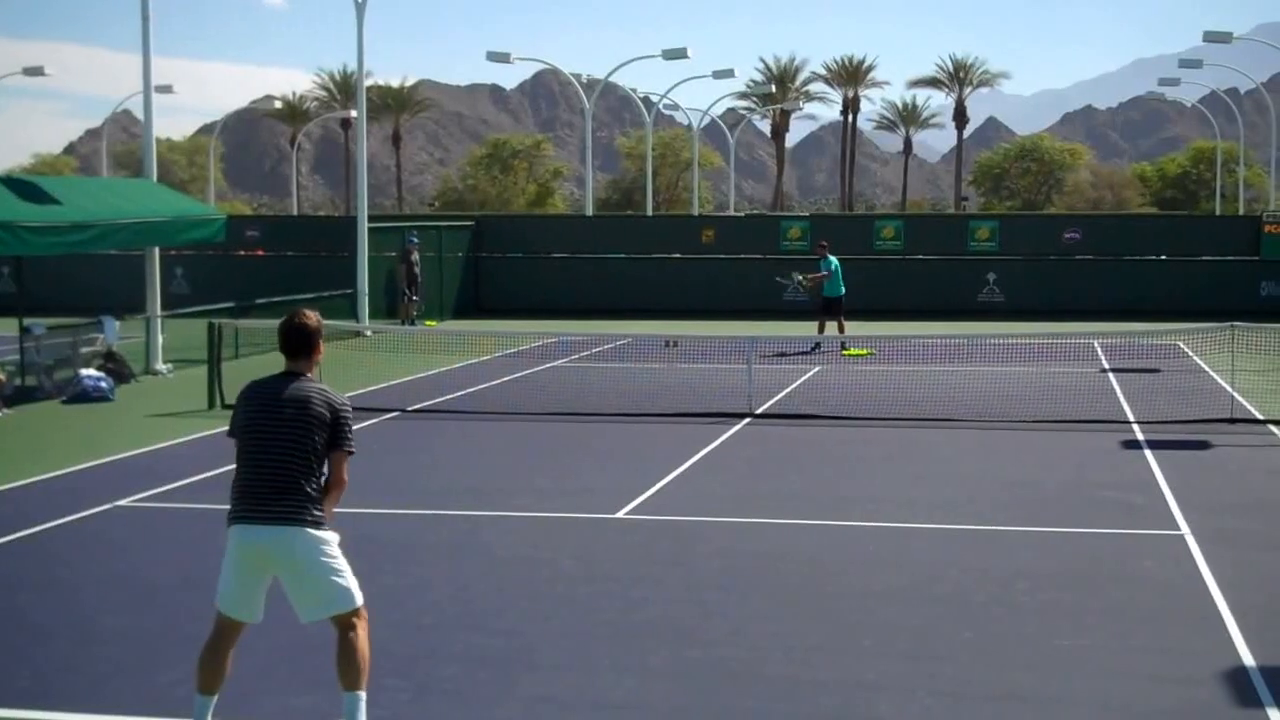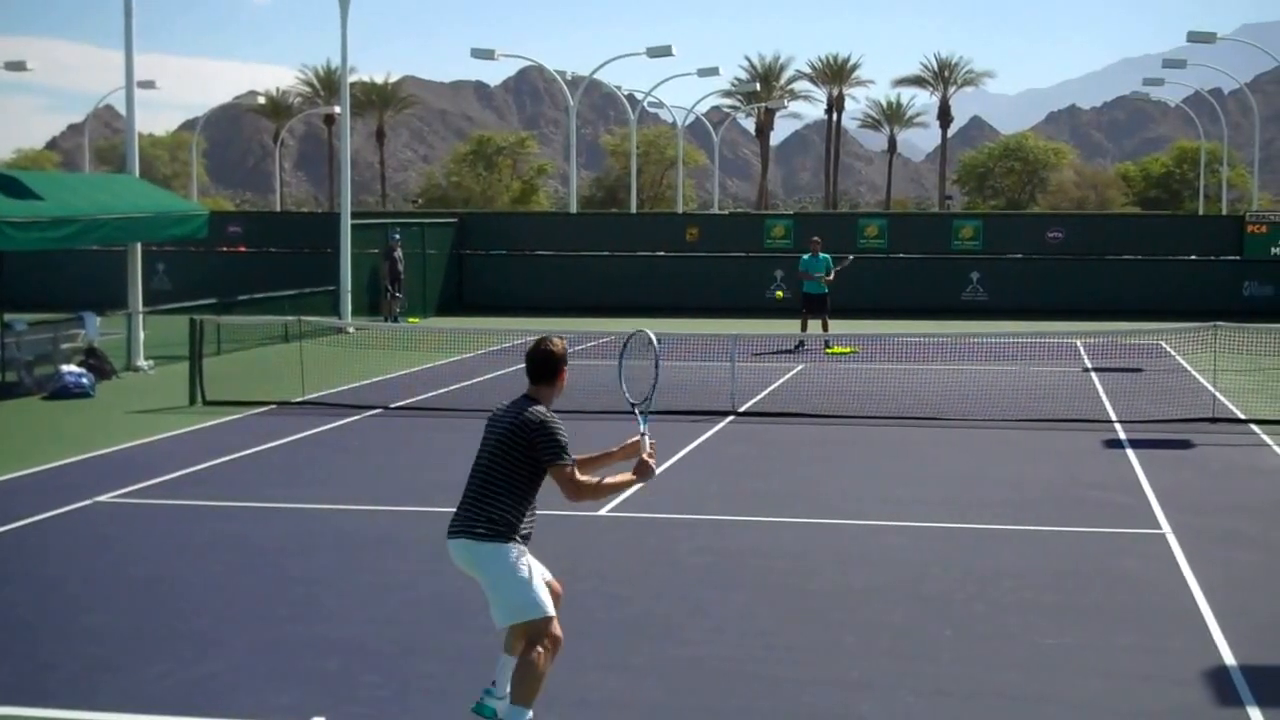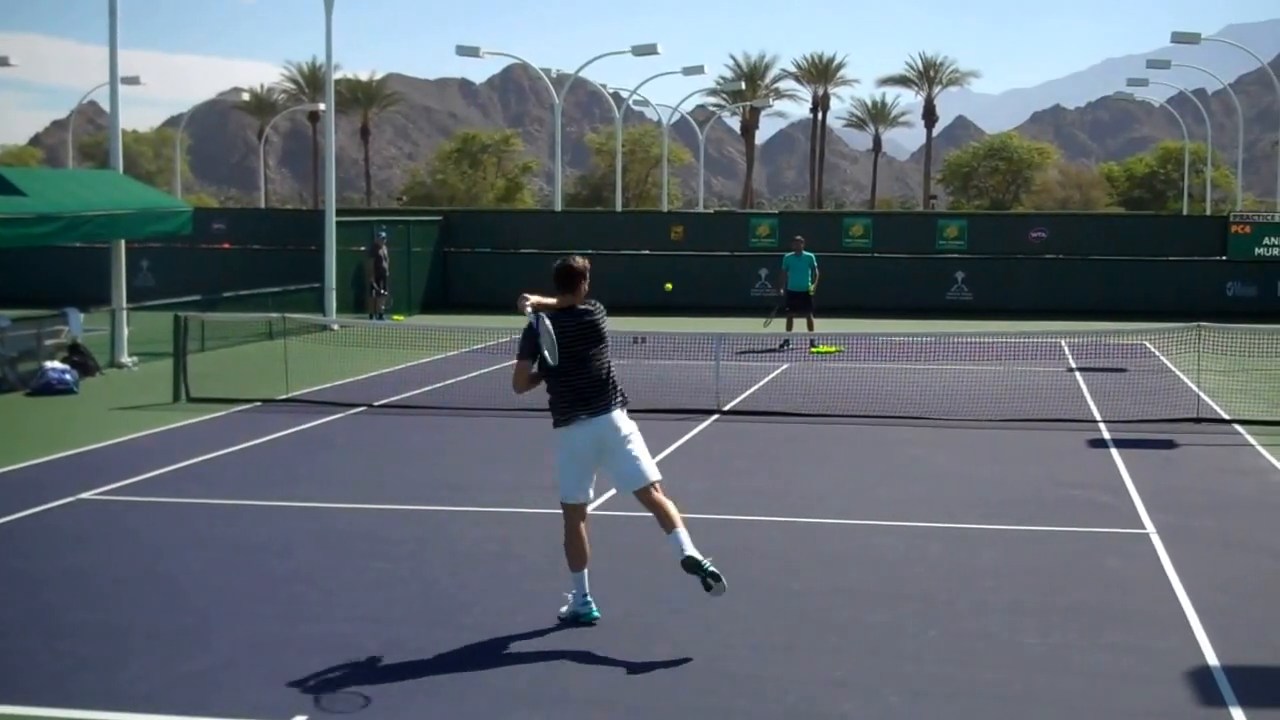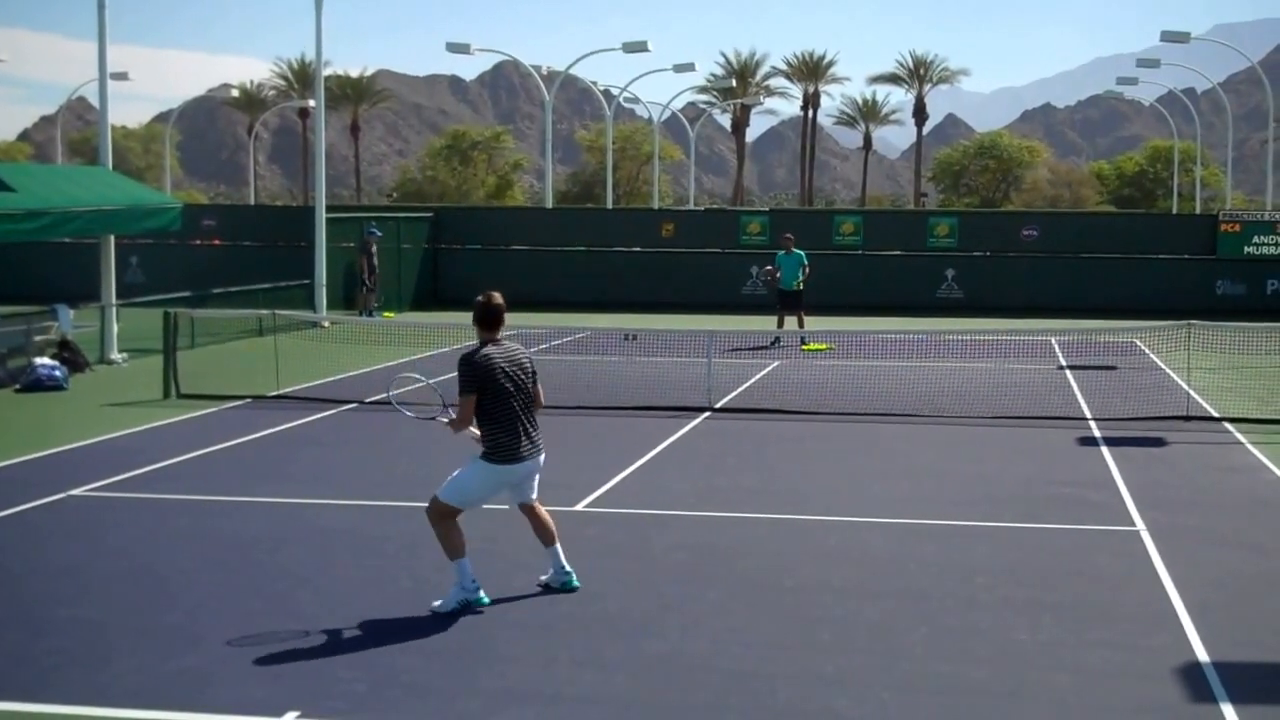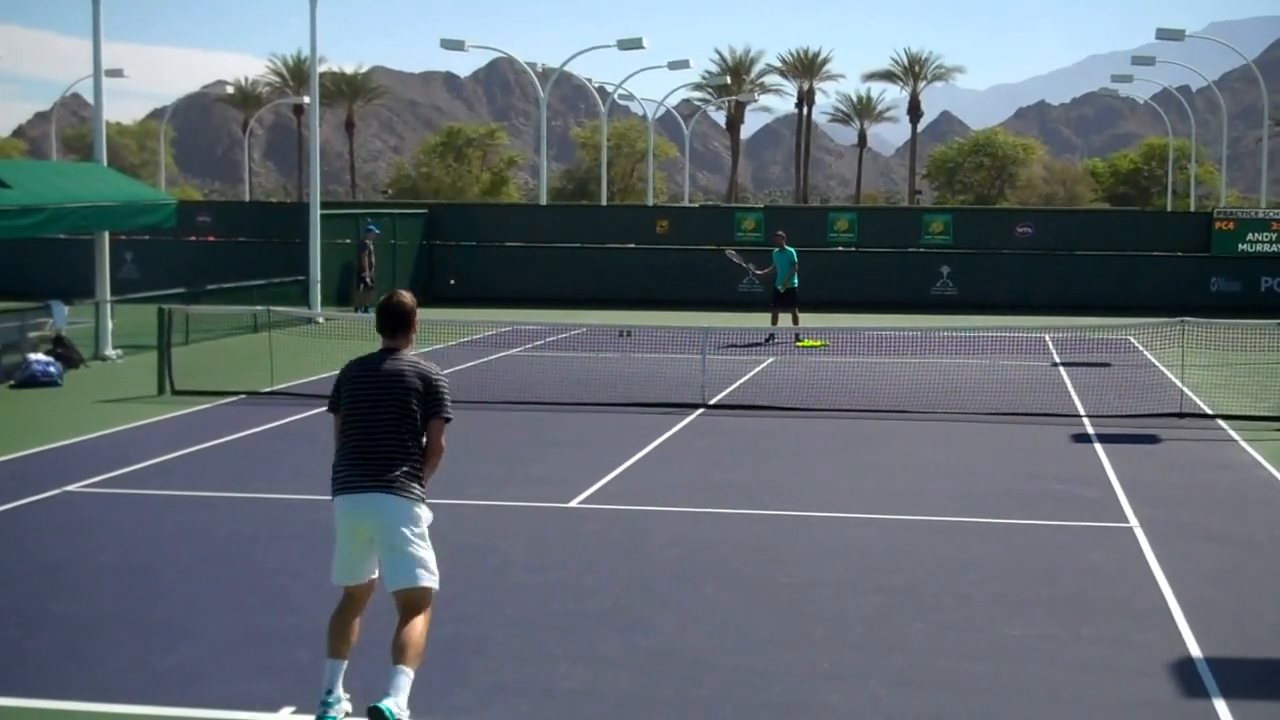
dt=1s
person 1, frame 1
left shoulder: (249, 394)
right shoulder: (334, 404)
right elbow: (338, 481)
left hip: (245, 528)
right hip: (301, 531)
left knee: (226, 627)
right knee: (353, 620)
person 1, frame 2
left shoulder: (510, 412)
right shoulder: (540, 423)
left elbow: (564, 468)
right elbow: (575, 490)
left wrist: (619, 454)
right wrist: (634, 477)
left hip: (471, 538)
right hip: (489, 543)
left knee: (549, 595)
right knee: (547, 638)
person 1, frame 3
left shoulder: (536, 328)
right shoulder: (594, 313)
left elbow: (520, 384)
right wrist: (540, 302)
left hip: (572, 430)
right hip: (612, 419)
left knee: (573, 515)
right knee: (652, 496)
left ankle: (582, 600)
right ankle: (690, 554)
person 1, frame 4
left shoulder: (471, 360)
right shoulder: (521, 353)
left elbow: (465, 417)
right elbow: (537, 401)
left wrist: (459, 425)
left hip: (498, 460)
right hip: (533, 452)
left knee: (439, 511)
right knee: (529, 505)
left ankle: (467, 589)
right ankle: (562, 572)
person 1, frame 5
left shoulder: (350, 372)
right shoulder: (430, 376)
left elbow: (338, 436)
right elbow: (436, 448)
left hip: (347, 498)
right hip: (399, 501)
left knee: (354, 598)
right knee: (415, 607)
